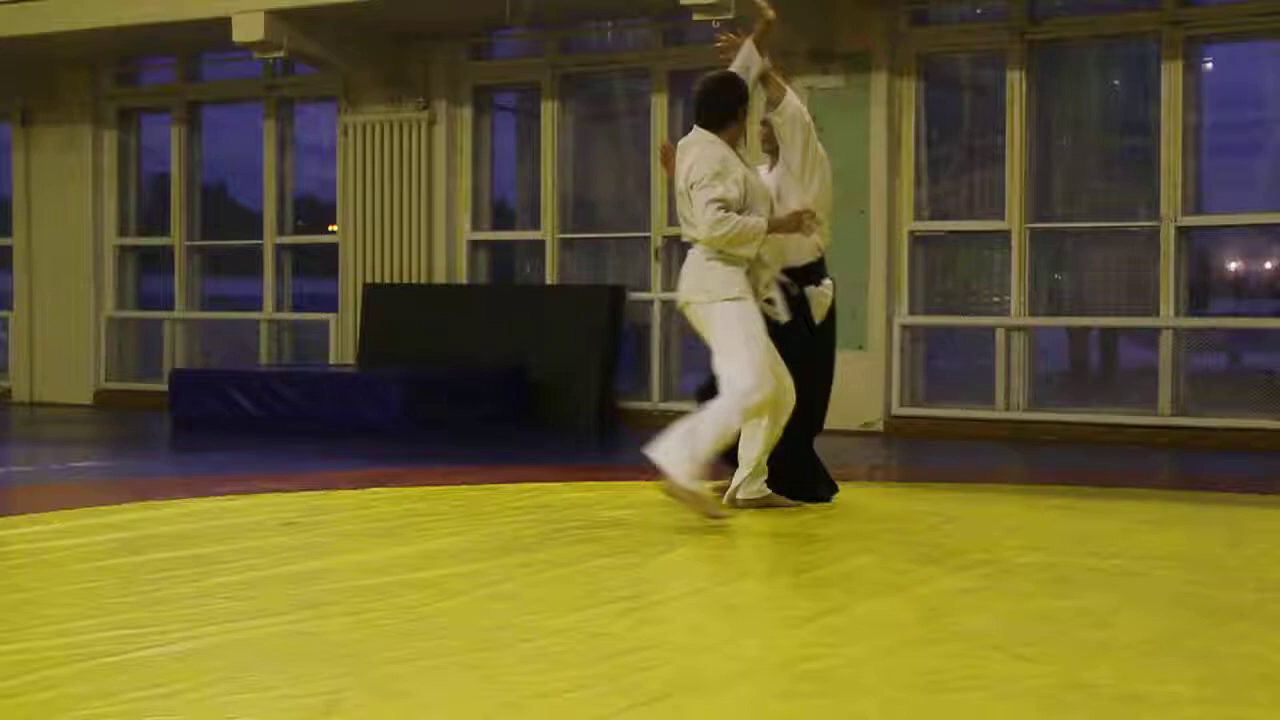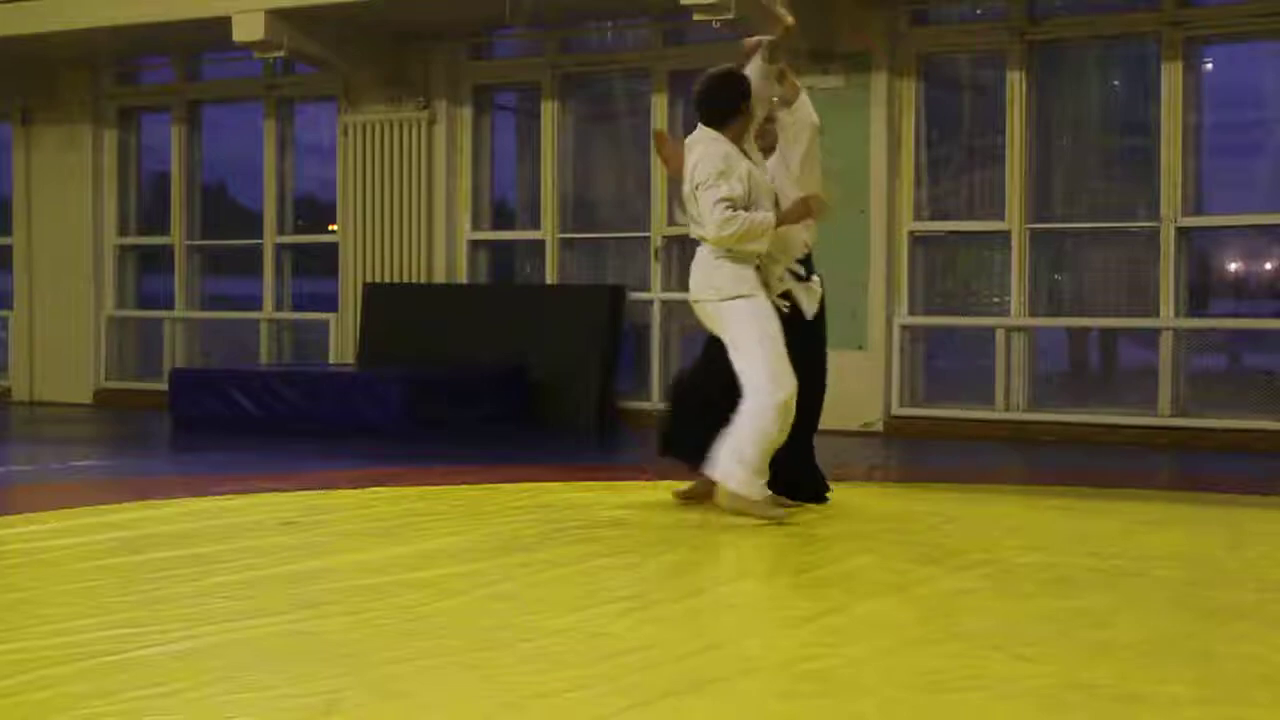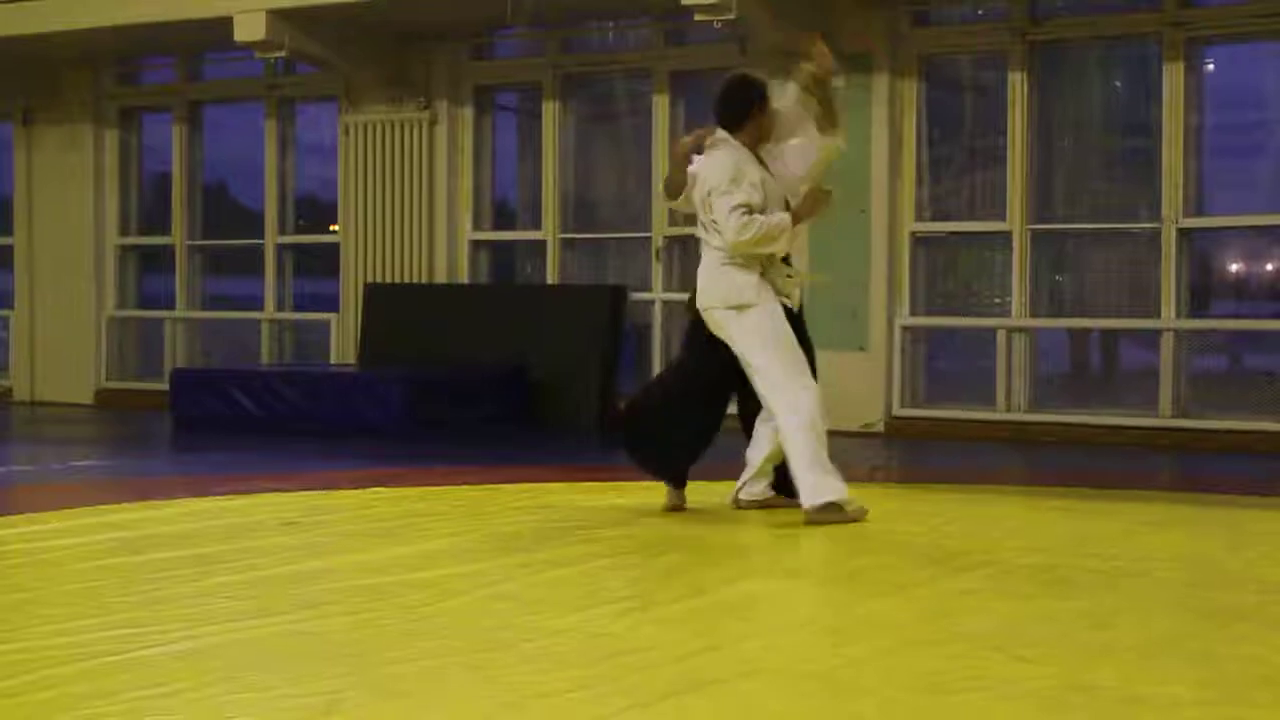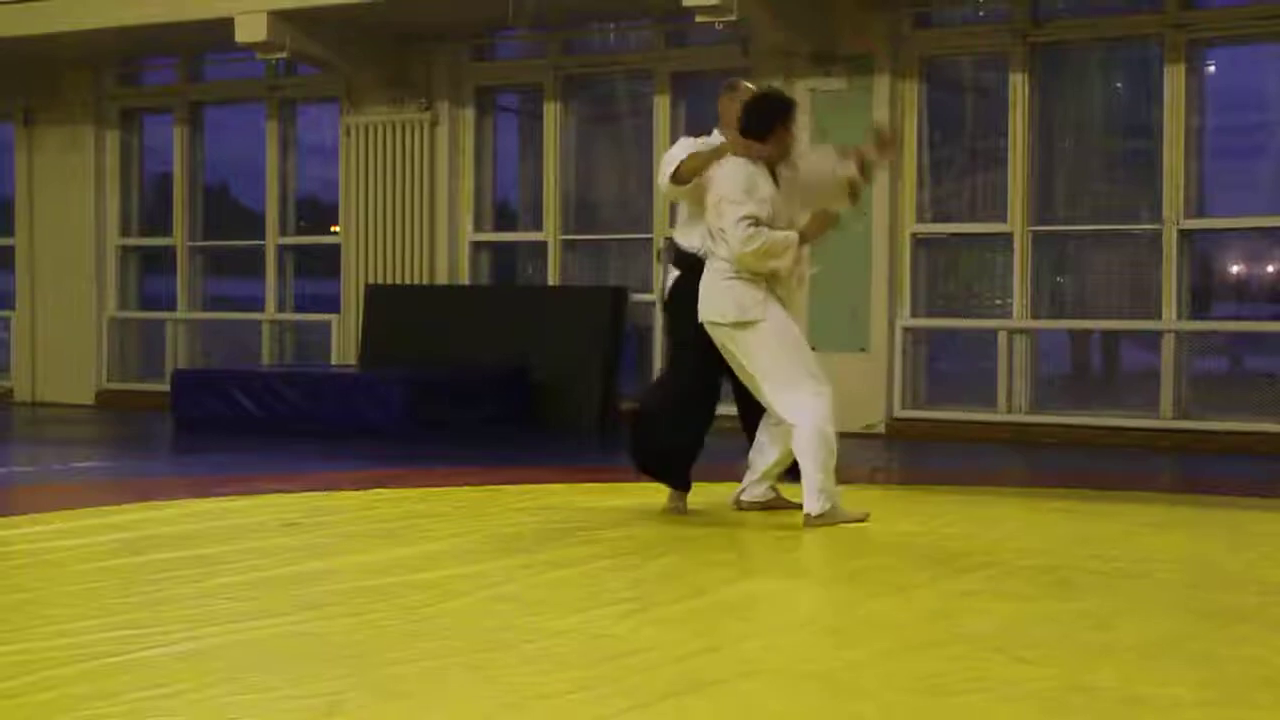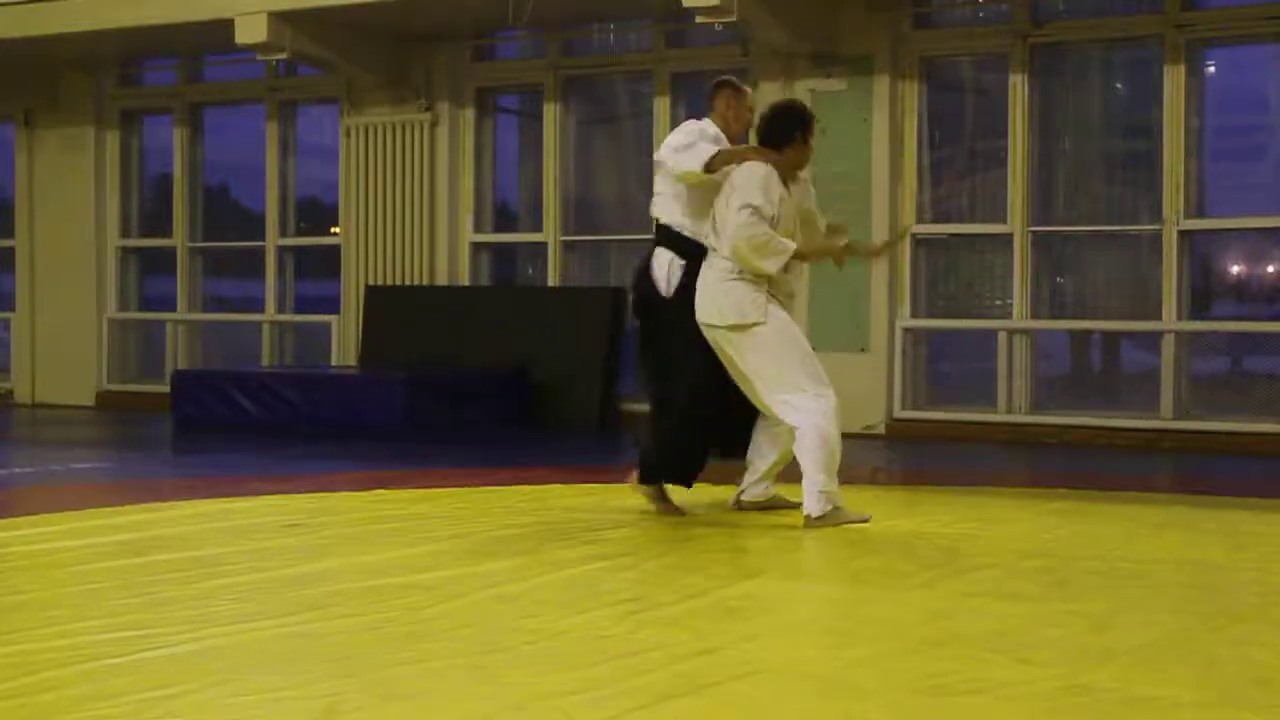
dt=0.1s
person 1, frame 1
left shoulder: (806, 163)
right shoulder: (764, 173)
left elbow: (791, 108)
left wrist: (747, 49)
left hip: (802, 303)
left knee: (791, 398)
left ankle: (796, 482)
person 1, frame 2
left shoulder: (797, 158)
left elbow: (800, 111)
left wrist: (767, 56)
right wrist: (678, 168)
left hip: (789, 297)
left knee: (788, 396)
right knee: (717, 383)
left ankle: (791, 484)
right ankle: (709, 474)
person 1, frame 3
left shoulder: (786, 157)
left elbow: (825, 130)
right elbow: (677, 194)
left wrist: (819, 82)
right wrist: (681, 161)
right knee: (697, 379)
left ankle: (782, 484)
right ankle: (675, 479)
person 1, frame 4
right shoulder: (697, 149)
right elbow: (675, 178)
right wrist: (722, 150)
right hip: (695, 286)
right knee: (689, 386)
right ankle: (677, 485)
person 1, frame 5
left shoulder: (724, 150)
right shoulder: (691, 134)
right elbow: (689, 164)
right wrist: (743, 153)
left hip: (694, 277)
right hip: (675, 275)
left knee: (717, 379)
right knee: (690, 380)
right ankle: (655, 475)
person 2, frame 1
left shoulder: (708, 145)
right shoulder: (706, 154)
right elbow: (713, 226)
right wrist: (777, 224)
left hip: (730, 281)
right hip: (718, 284)
left knee: (779, 393)
right knee: (751, 388)
left ankle: (749, 486)
right ankle: (678, 464)
person 2, frame 2
left shoulder: (720, 142)
right shoulder: (710, 154)
right elbow: (722, 225)
right wrist: (783, 217)
left hip: (744, 281)
right hip: (726, 283)
left knee: (779, 391)
right knee: (771, 385)
left ankle: (749, 488)
right ankle: (732, 479)
person 2, frame 3
left shoulder: (744, 149)
right shoulder: (721, 161)
right elbow: (737, 232)
right wrist: (796, 214)
left hip: (751, 286)
right hip: (735, 288)
left knee: (782, 394)
right knee: (796, 389)
left ankle: (752, 488)
right ankle: (822, 497)
person 2, frame 4
left shoulder: (776, 171)
right shoulder: (736, 175)
right elbow: (745, 244)
left wrist: (858, 168)
right wrist: (805, 235)
left hip: (750, 299)
right hip: (737, 301)
left knee: (788, 403)
right knee: (809, 397)
left ankle: (755, 489)
right ankle: (820, 506)
person 2, frame 5
left shoulder: (794, 183)
right shoulder: (752, 176)
left elbow: (813, 227)
right elbow: (745, 240)
left wrist: (852, 248)
right wrist: (802, 252)
left hip: (718, 303)
right hip: (739, 303)
left knee: (781, 403)
right knee: (813, 399)
left ankle: (757, 488)
right ankle: (822, 504)
